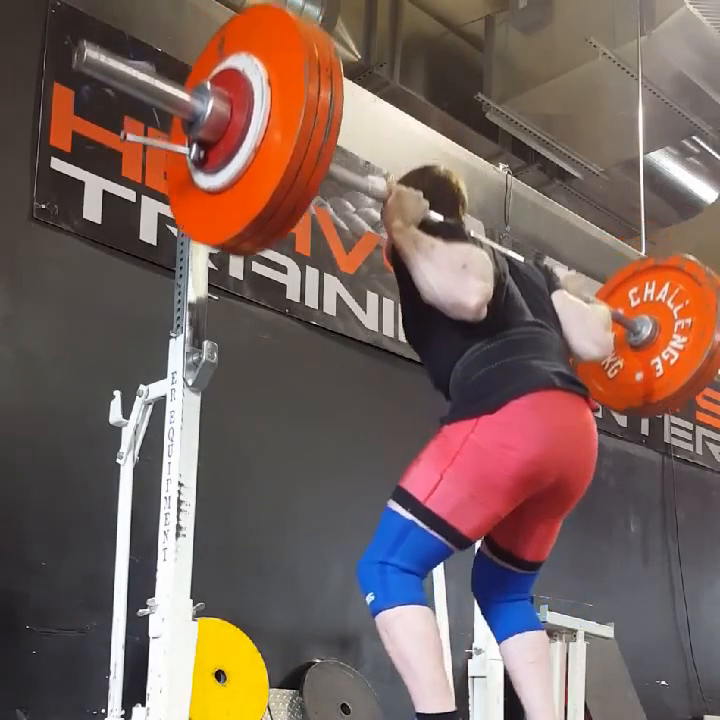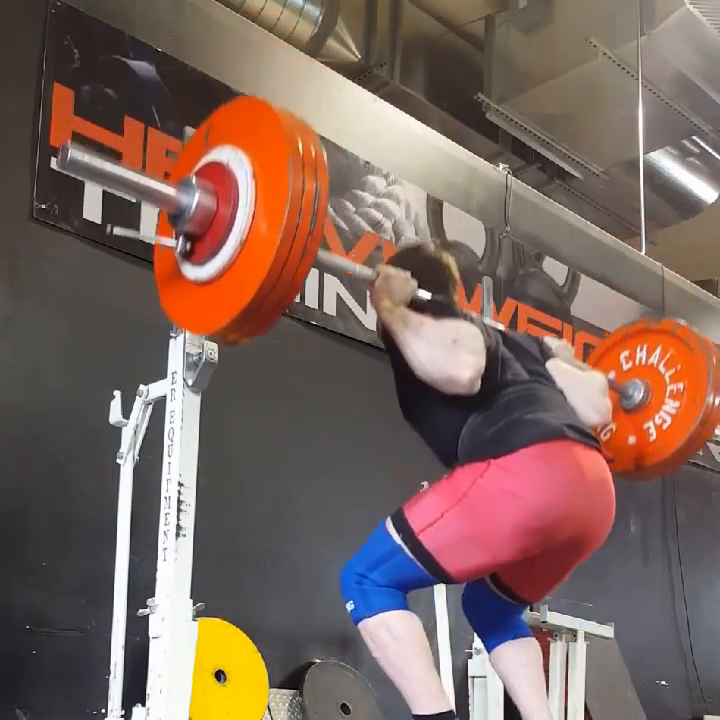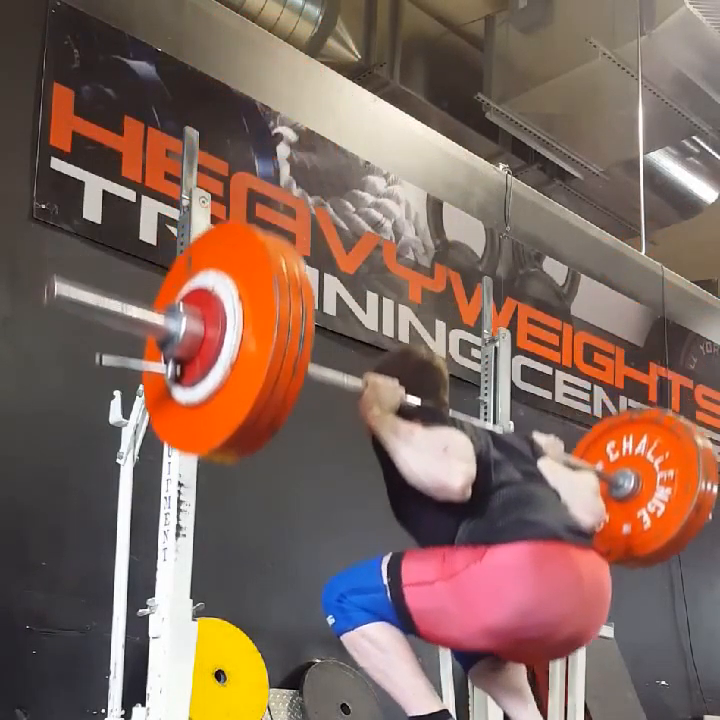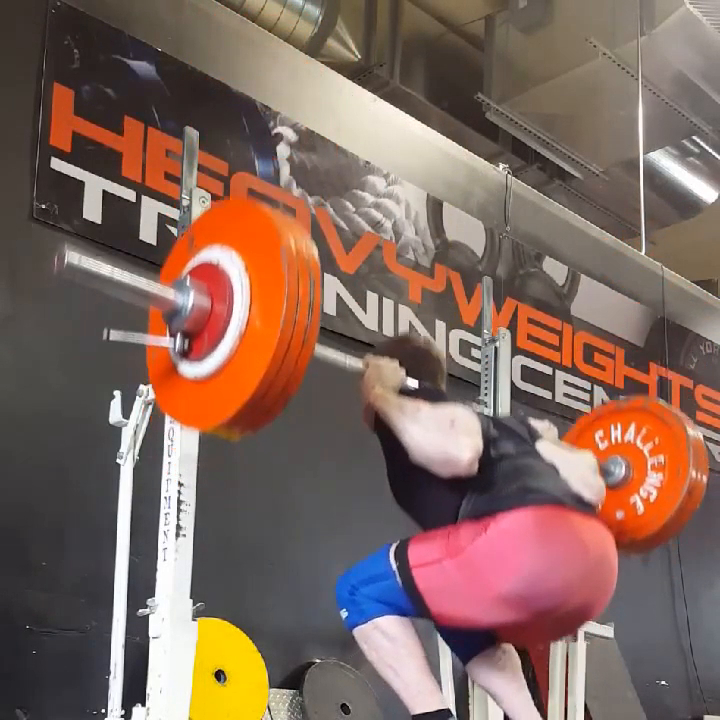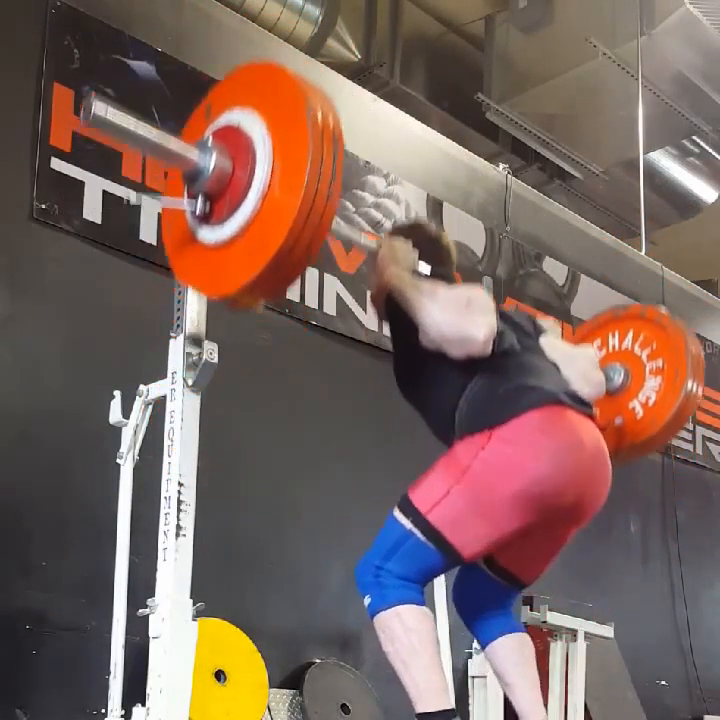
dt=0.5s
person 1, frame 1
left shoulder: (432, 240)
right shoulder: (522, 265)
left elbow: (467, 295)
right elbow: (596, 341)
left wrist: (403, 228)
right wrist: (568, 293)
left hip: (509, 418)
right hip: (572, 431)
left knee: (388, 568)
right knee: (503, 587)
person 1, frame 2
left shoulder: (422, 322)
right shoulder: (509, 338)
left elbow: (461, 370)
right elbow: (596, 409)
left wrist: (390, 309)
right wrist: (563, 363)
left hip: (529, 475)
right hip: (593, 491)
left knee: (367, 580)
right knee: (491, 605)
person 1, frame 3
left shoulder: (411, 427)
right shoulder: (500, 439)
left elbow: (453, 478)
right elbow: (590, 510)
left wrist: (379, 416)
right wrist: (548, 461)
left hip: (526, 577)
right hip: (587, 591)
left knee: (346, 599)
right knee: (467, 626)
person 1, frame 4
left shoulder: (411, 409)
right shoulder: (488, 420)
left elbow: (459, 454)
right elbow: (591, 485)
left wrist: (384, 396)
right wrist: (546, 444)
left hip: (531, 541)
right hip: (593, 568)
left knee: (361, 592)
right knee: (463, 621)
person 1, frame 5
left shoulder: (419, 296)
right shoulder: (508, 314)
left elbow: (472, 332)
right elbow: (590, 381)
left wrist: (396, 278)
right wrist: (547, 341)
left hip: (527, 442)
right hip: (587, 458)
left knee: (385, 573)
right knee: (481, 596)
